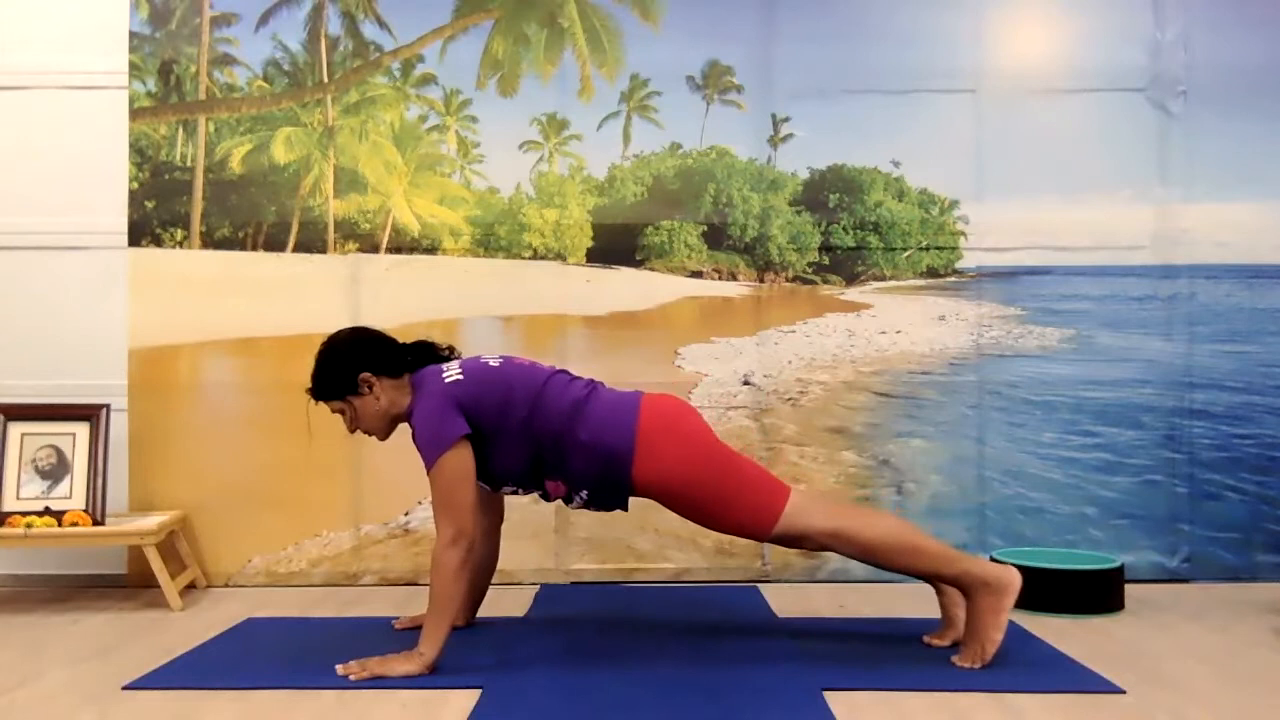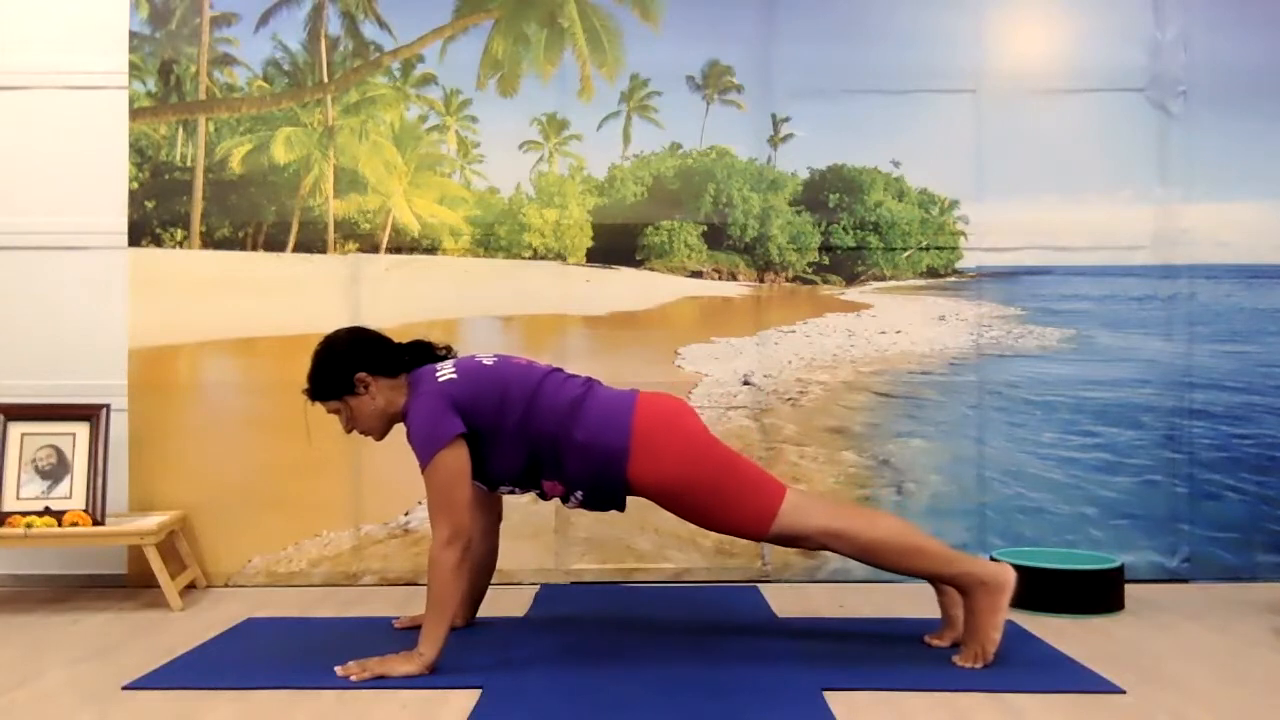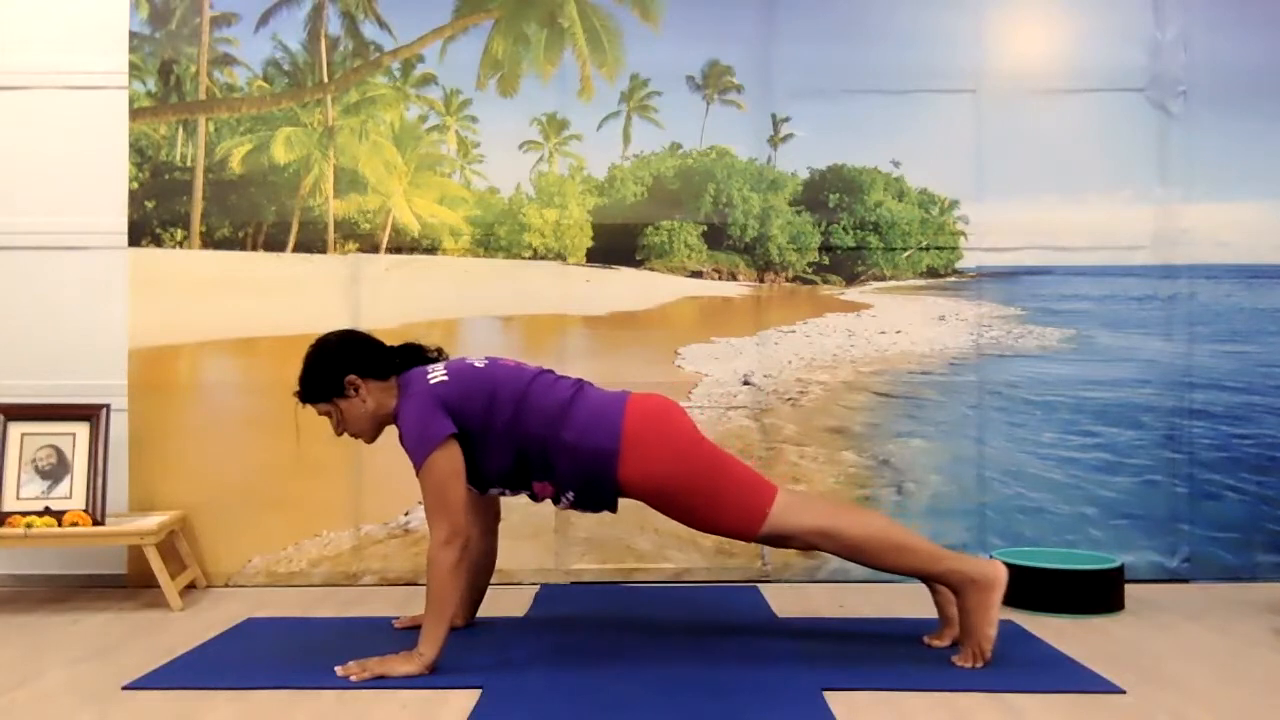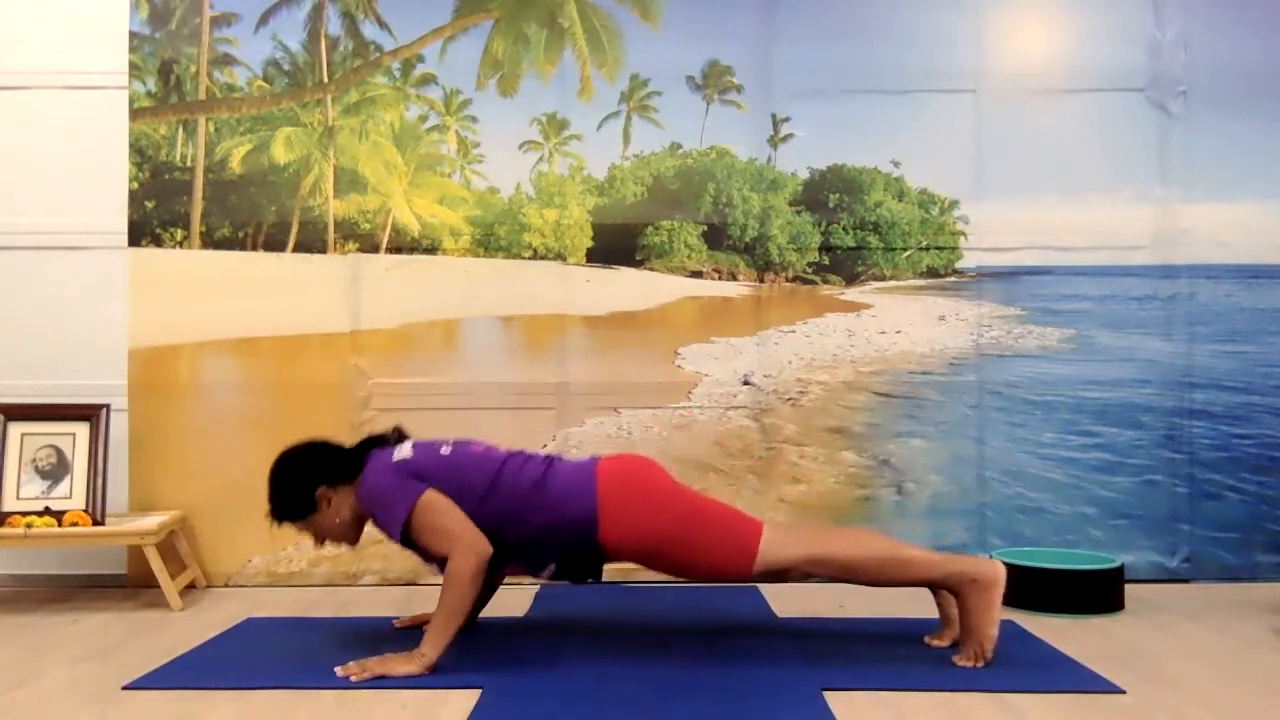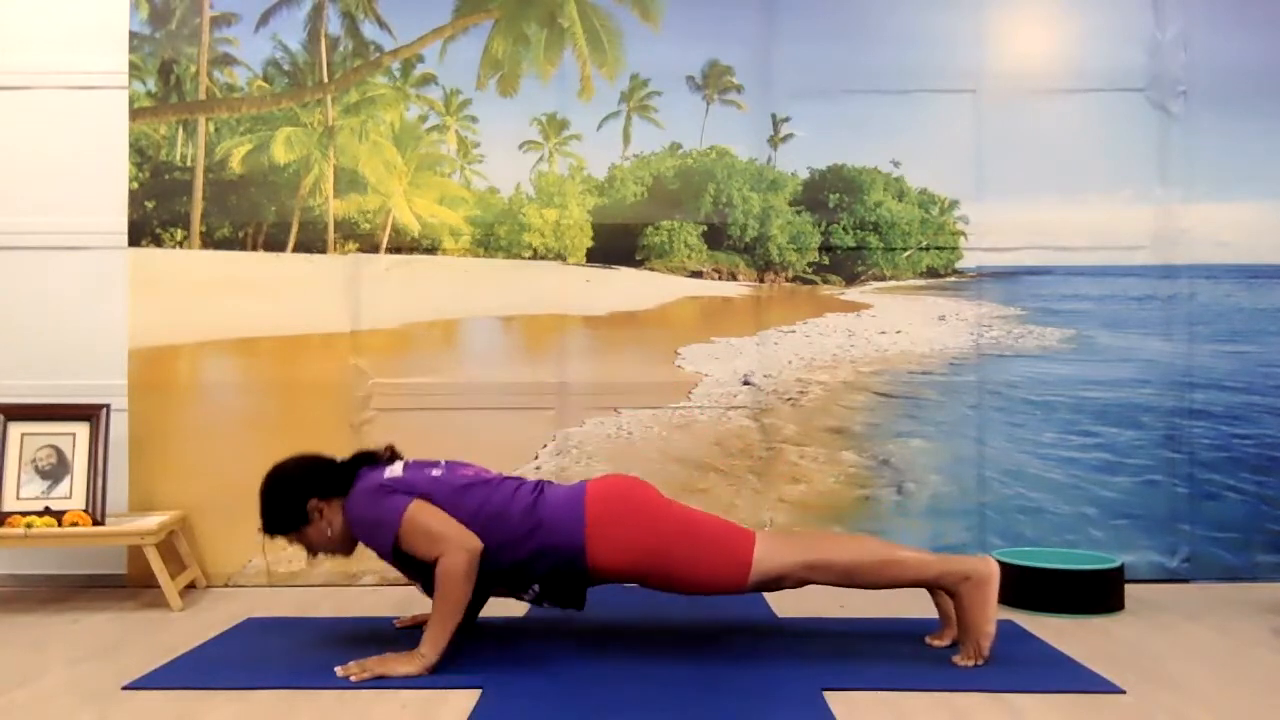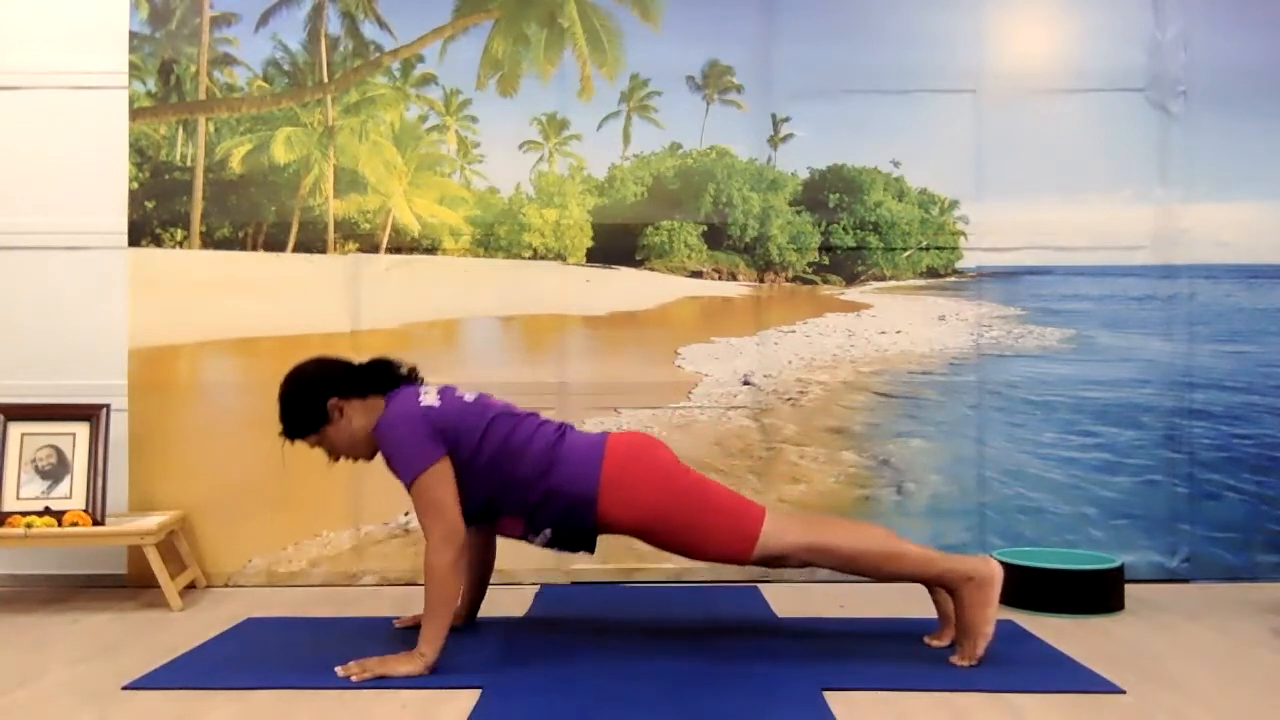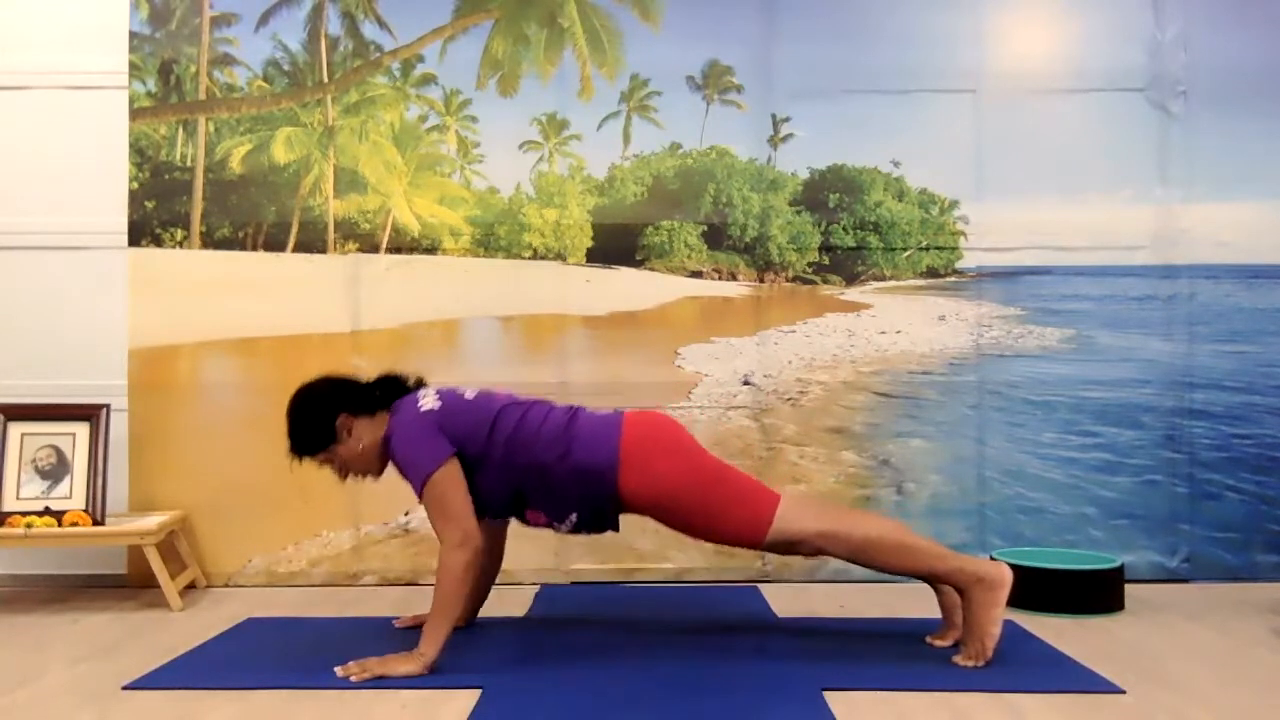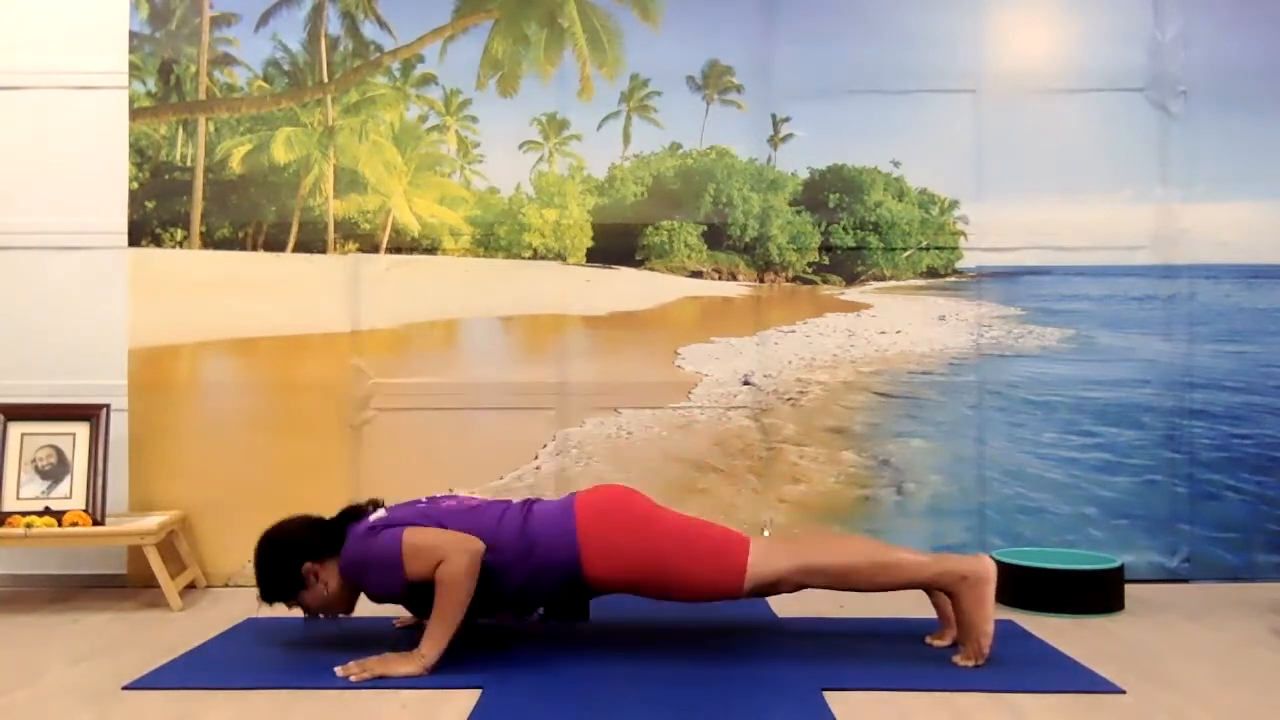
dt=0.5s
person 1, frame 1
left shoulder: (431, 404)
right shoulder: (453, 387)
left elbow: (455, 538)
right elbow: (487, 520)
left wrist: (424, 652)
right wrist: (461, 613)
left hip: (654, 446)
right hip: (650, 433)
left knee: (809, 521)
right knee: (801, 522)
left ankle: (982, 577)
right ankle: (946, 575)
person 1, frame 2
left shoulder: (426, 403)
right shoulder: (449, 388)
left elbow: (451, 538)
right elbow: (484, 519)
left wrist: (423, 653)
right wrist: (460, 614)
left hip: (649, 449)
right hip: (647, 430)
left knee: (807, 522)
right knee: (801, 520)
left ankle: (977, 575)
right ankle: (950, 575)
person 1, frame 3
left shoulder: (416, 406)
right shoulder: (440, 392)
left elbow: (451, 538)
right elbow: (483, 518)
left wrist: (423, 652)
right wrist: (460, 613)
left hip: (640, 446)
right hip: (636, 433)
left knee: (798, 522)
right knee: (789, 521)
left ankle: (969, 574)
right ankle: (944, 574)
person 1, frame 4
left shoulder: (381, 485)
right shoulder: (407, 465)
left elbow: (473, 553)
right elbow: (491, 537)
left wrist: (425, 653)
right wrist: (450, 618)
left hip: (620, 510)
right hip: (615, 490)
left knee: (789, 553)
right knee: (785, 550)
left ankle: (966, 575)
right ankle: (943, 573)
person 1, frame 5
left shoulder: (368, 502)
right shoulder: (395, 478)
left elbow: (462, 550)
left wrist: (425, 654)
right wrist: (455, 613)
left hip: (609, 531)
right hip: (604, 512)
left knee: (785, 561)
right knee: (779, 559)
left ankle: (963, 572)
right ankle: (938, 576)
person 1, frame 6
left shoulder: (399, 422)
right shoulder: (421, 409)
left elbow: (446, 541)
right elbow: (481, 520)
left wrist: (423, 654)
right wrist: (463, 613)
left hip: (624, 486)
right hip: (622, 470)
left knee: (786, 541)
right knee: (783, 540)
left ankle: (963, 572)
right ankle: (942, 573)
person 1, frame 7
left shoulder: (407, 431)
right shoulder: (422, 416)
left elbow: (468, 541)
right elbow: (489, 524)
left wrist: (426, 648)
right wrist: (459, 610)
left hip: (640, 460)
right hip: (632, 451)
left knee: (804, 530)
right knee: (794, 530)
left ankle: (973, 573)
right ankle: (945, 578)
person 1, frame 8
left shoulder: (365, 554)
right shoulder: (381, 527)
left elbow: (464, 552)
left wrist: (425, 652)
right wrist: (440, 612)
left hip: (602, 541)
right hip: (597, 519)
left knee: (780, 567)
right knee: (775, 566)
left ankle: (956, 570)
right ankle: (936, 573)
